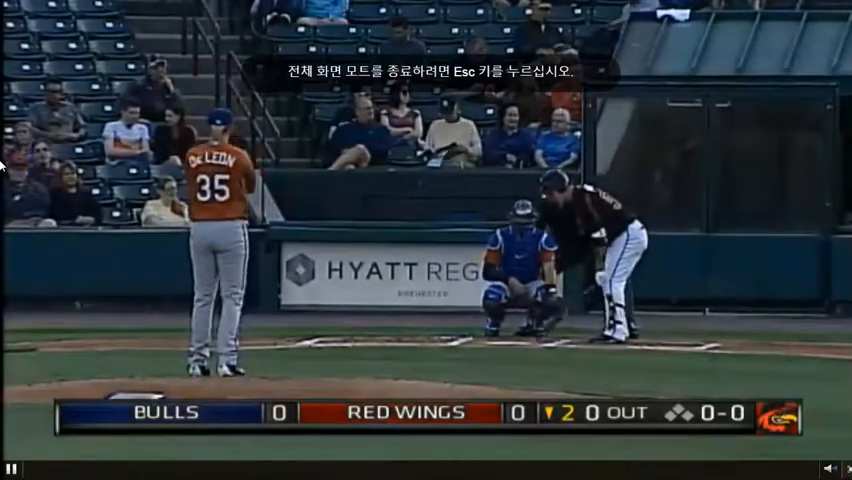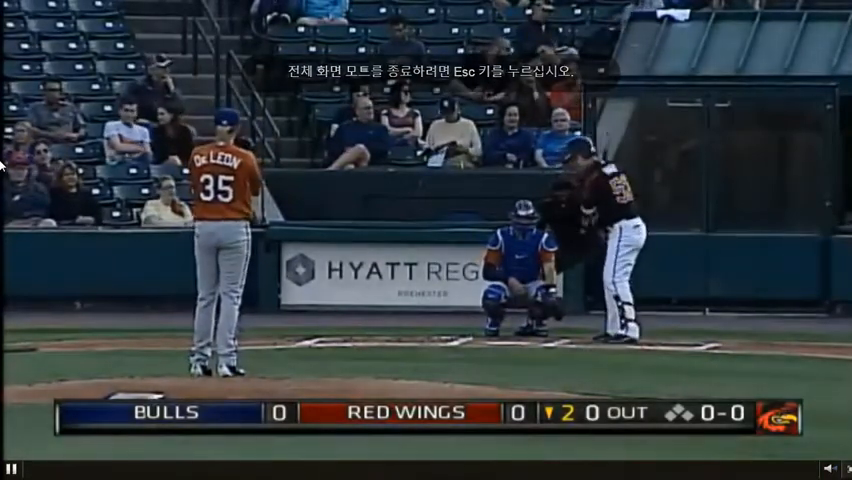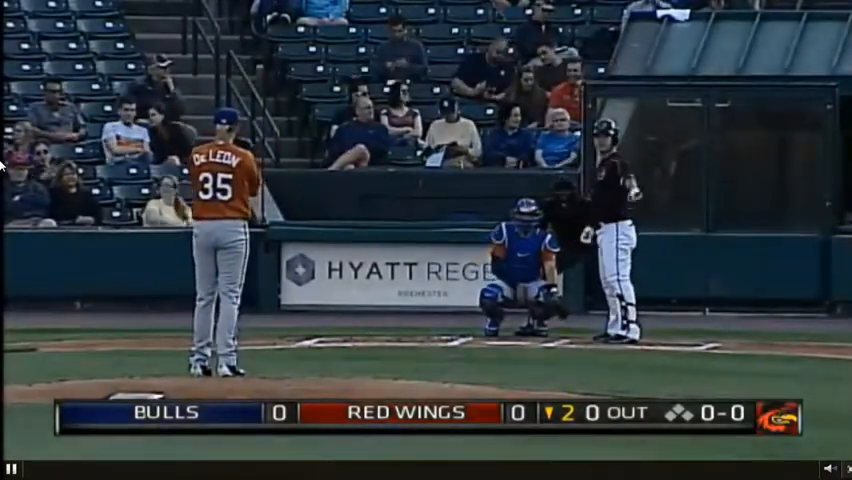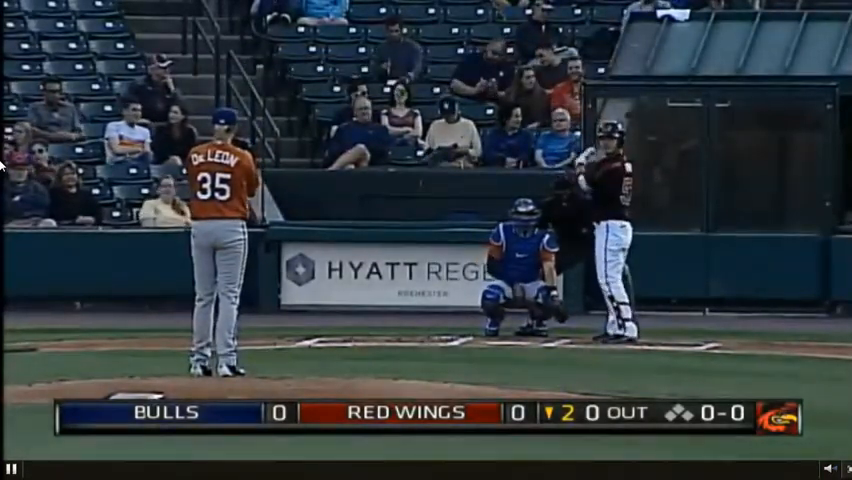
dt=1s
person 1, frame 1
left shoulder: (192, 156)
right shoulder: (239, 156)
right elbow: (251, 187)
left hip: (200, 229)
right hip: (231, 229)
left knee: (203, 297)
right knee: (232, 297)
left ankle: (198, 359)
right ankle: (227, 360)
person 1, frame 2
left shoulder: (197, 155)
right shoulder: (245, 158)
right elbow: (256, 190)
left hip: (204, 228)
right hip: (234, 229)
left knee: (205, 295)
right knee: (230, 296)
left ankle: (199, 359)
right ankle: (226, 360)
person 1, frame 3
left shoulder: (196, 155)
right shoulder: (244, 157)
right elbow: (254, 190)
left hip: (202, 227)
right hip: (232, 228)
left knee: (204, 295)
right knee: (229, 295)
left ankle: (199, 359)
right ankle: (226, 360)
person 1, frame 4
left shoulder: (194, 155)
right shoulder: (242, 158)
right elbow: (252, 190)
left hip: (200, 227)
right hip: (231, 228)
left knee: (203, 296)
right knee: (229, 296)
left ankle: (199, 359)
right ankle: (226, 360)
person 2, frame 1
left shoulder: (584, 199)
right shoulder: (577, 196)
left elbow: (599, 237)
left wrist: (600, 267)
left hip: (630, 235)
right hip: (623, 235)
left knee: (612, 281)
right knee: (609, 281)
left ankle: (616, 331)
right ankle: (622, 327)
person 2, frame 2
left shoulder: (592, 177)
right shoulder: (611, 168)
left elbow: (588, 213)
left wrist: (587, 221)
right wrist: (597, 218)
left hip: (623, 230)
right hip: (633, 227)
left knee: (615, 279)
right knee: (612, 280)
left ankle: (628, 329)
right ankle: (614, 328)
person 2, frame 3
left shoulder: (616, 162)
right shoulder: (602, 164)
left elbow: (627, 179)
left wrist: (633, 189)
right wrist: (591, 225)
left hip: (617, 228)
right hip: (605, 229)
left knee: (619, 278)
right knee: (608, 280)
left ankle: (630, 329)
right ankle: (615, 328)
person 2, frame 4
left shoulder: (612, 165)
right shoulder: (623, 164)
left elbow: (585, 183)
right elbow: (597, 179)
left wrist: (581, 165)
right wrist: (590, 163)
left hip: (610, 227)
right hip: (620, 226)
left knee: (609, 279)
right knee: (609, 279)
left ankle: (627, 328)
right ankle: (615, 328)
person 3, frame 1
left shoulder: (542, 238)
right shoulder: (500, 236)
left elbow: (549, 267)
right elbow: (487, 271)
left wrist: (551, 290)
right wrist: (509, 280)
left hip: (532, 285)
right hip: (507, 285)
left knee: (550, 300)
right knee: (491, 298)
left ankle: (535, 323)
right ankle: (494, 323)
person 3, frame 2
left shoulder: (543, 239)
right shoulder: (500, 237)
left elbow: (549, 267)
right elbow: (488, 271)
left wrist: (552, 291)
right wrist: (509, 280)
left hip: (532, 285)
right hip: (507, 285)
left knee: (550, 300)
right knee: (491, 297)
left ankle: (535, 323)
right ankle: (493, 323)
person 3, frame 3
left shoulder: (545, 238)
right shoulder: (504, 231)
left elbow: (550, 266)
right elbow: (497, 265)
left wrist: (553, 291)
right wrist: (516, 285)
left hip: (532, 284)
right hip: (508, 283)
left knee: (550, 299)
right knee: (488, 296)
left ankle: (536, 323)
right ankle: (494, 323)
person 3, frame 4
left shoulder: (543, 238)
right shoulder: (502, 233)
left elbow: (549, 267)
right elbow: (492, 265)
left wrist: (554, 293)
right wrist: (512, 284)
left hip: (532, 284)
right hip: (507, 283)
left knee: (549, 299)
right knee: (489, 297)
left ankle: (536, 323)
right ankle: (494, 323)
